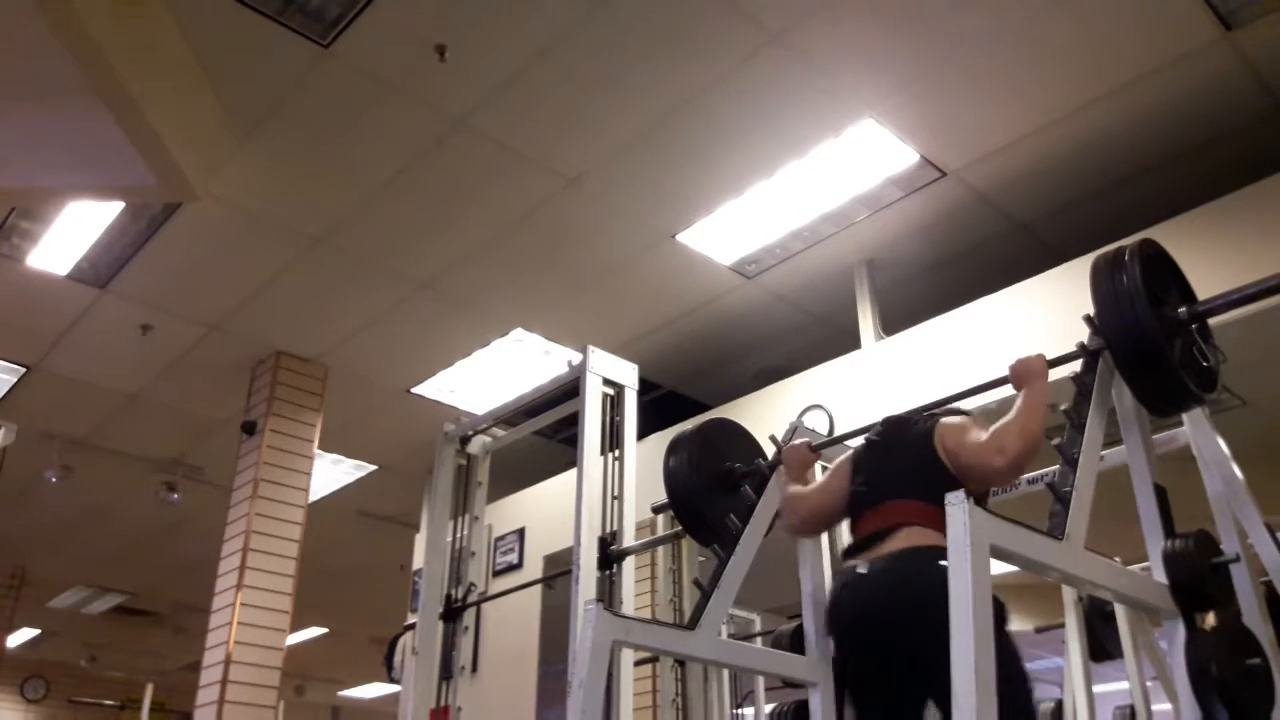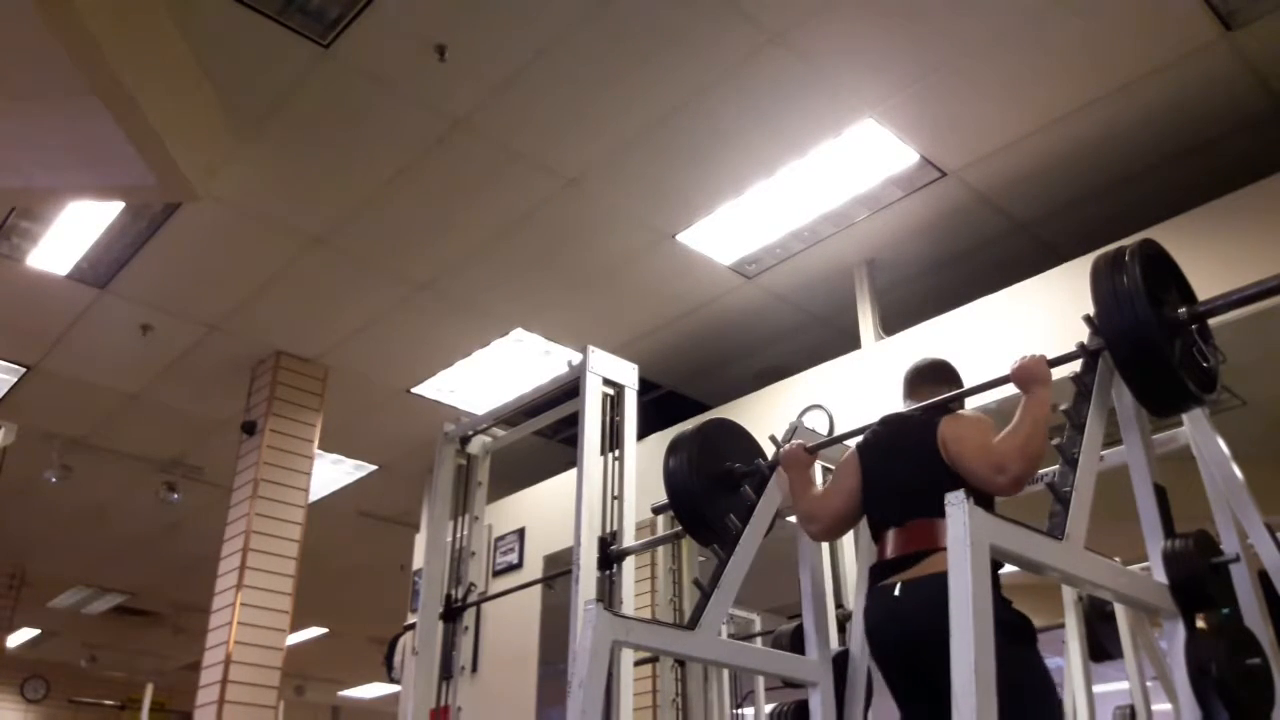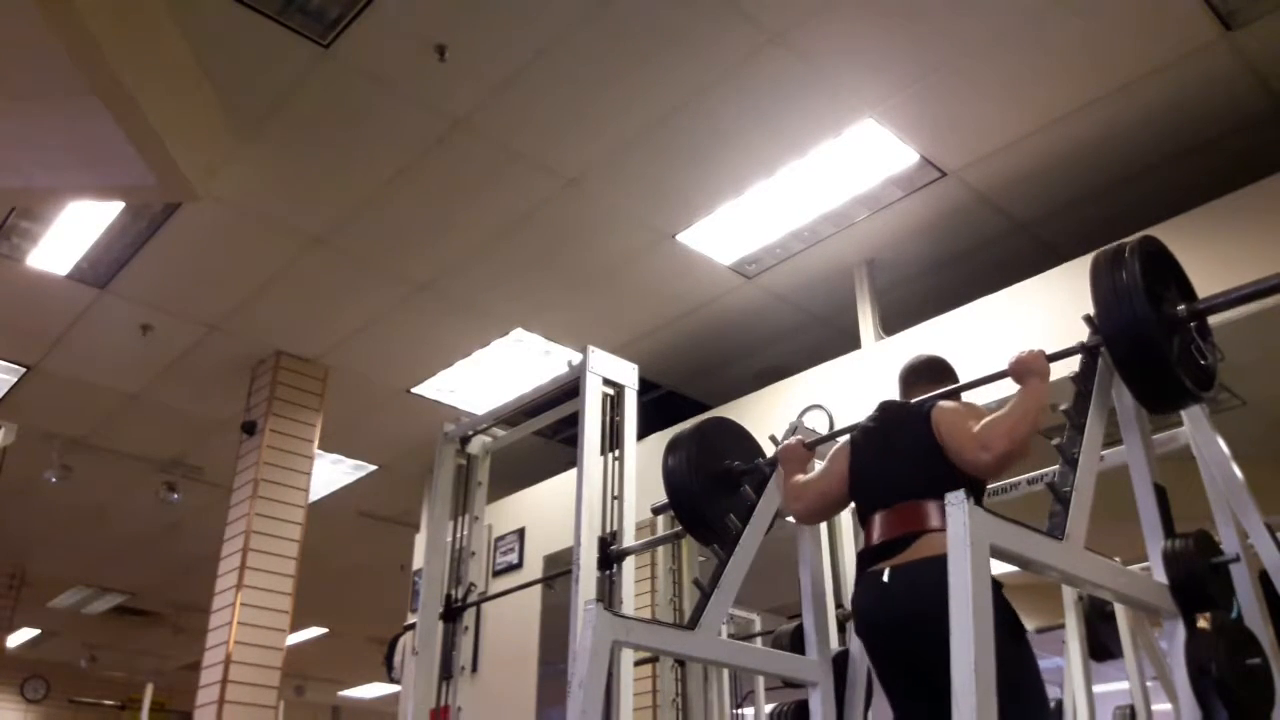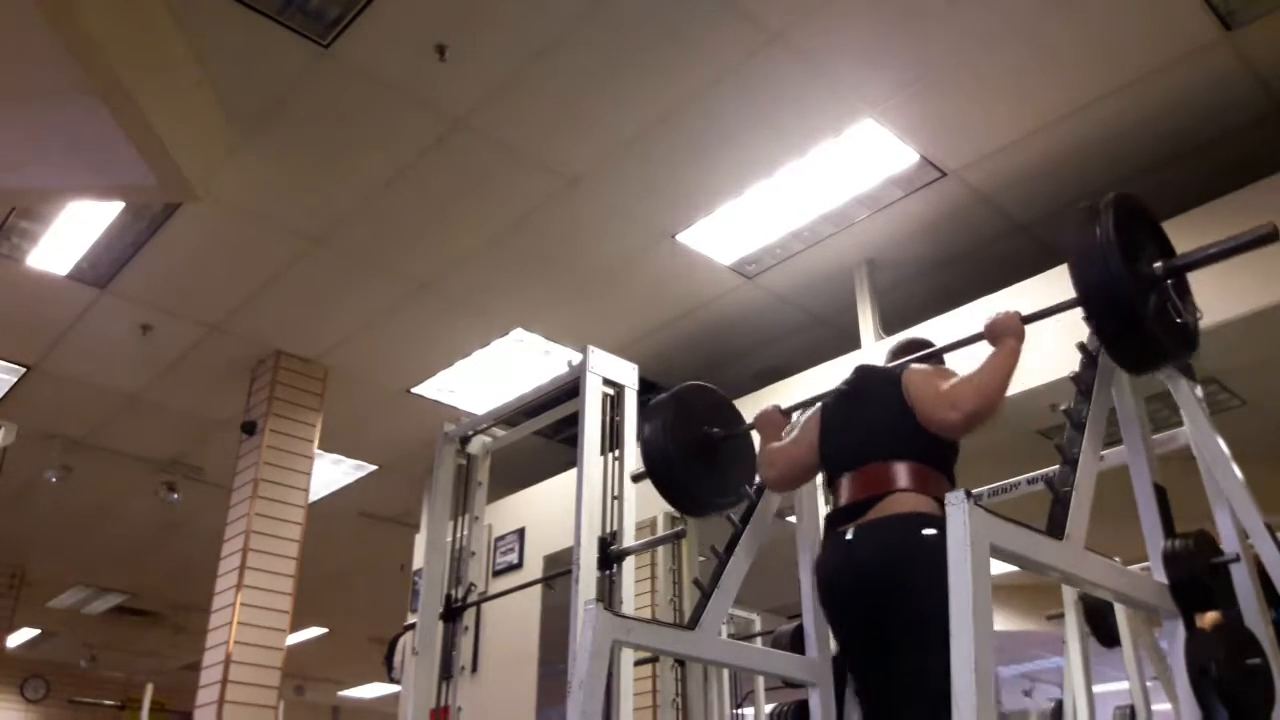
dt=0.5s
person 1, frame 1
left shoulder: (863, 455)
right shoulder: (953, 433)
left elbow: (797, 516)
right elbow: (1002, 458)
left wrist: (796, 467)
right wrist: (1032, 382)
left hip: (854, 597)
right hip: (921, 585)
person 1, frame 2
left shoulder: (866, 449)
right shoulder: (957, 427)
left elbow: (819, 522)
right elbow: (1006, 471)
left wrist: (798, 471)
right wrist: (1037, 389)
left hip: (887, 613)
right hip: (954, 600)
person 1, frame 3
left shoulder: (859, 441)
right shoulder: (951, 415)
left elbow: (803, 504)
right elbow: (992, 451)
left wrist: (794, 465)
right wrist: (1033, 382)
left hip: (876, 601)
right hip: (942, 586)
person 1, frame 4
left shoulder: (834, 405)
right shoulder: (924, 377)
left elbow: (775, 471)
right elbow: (960, 410)
left wrist: (771, 432)
right wrist: (1008, 342)
left hip: (839, 561)
right hip: (910, 546)
